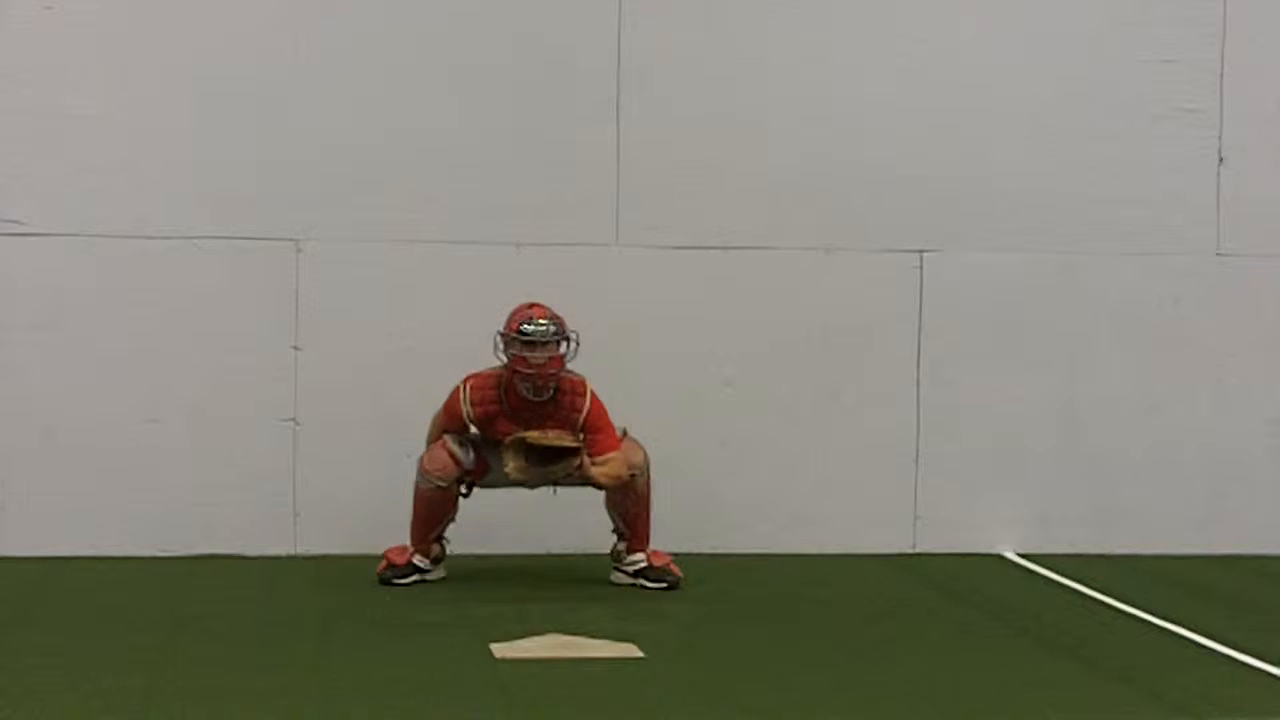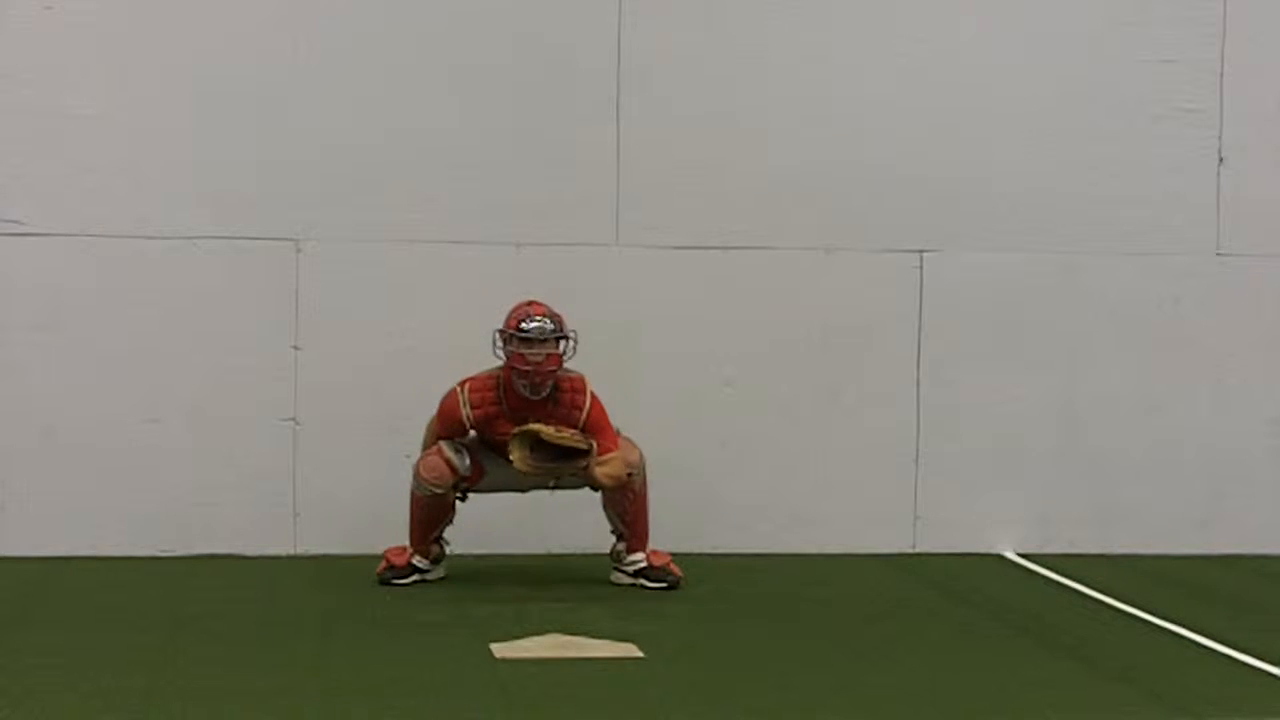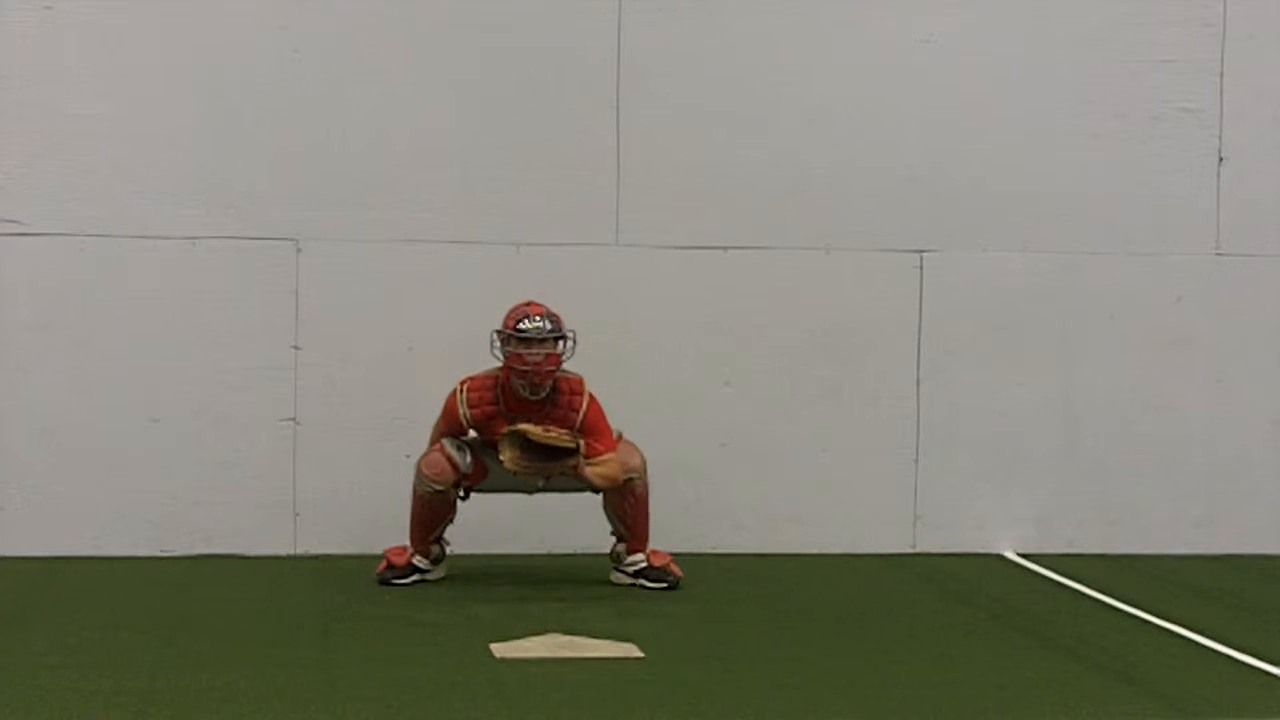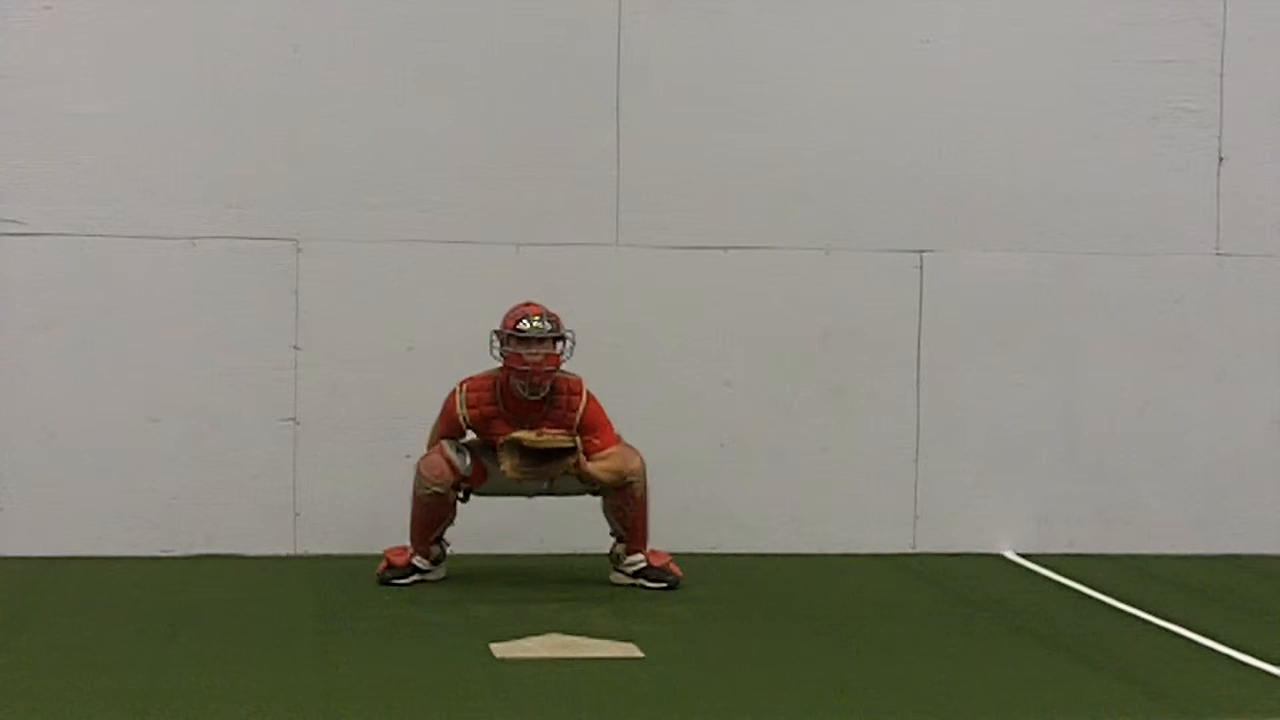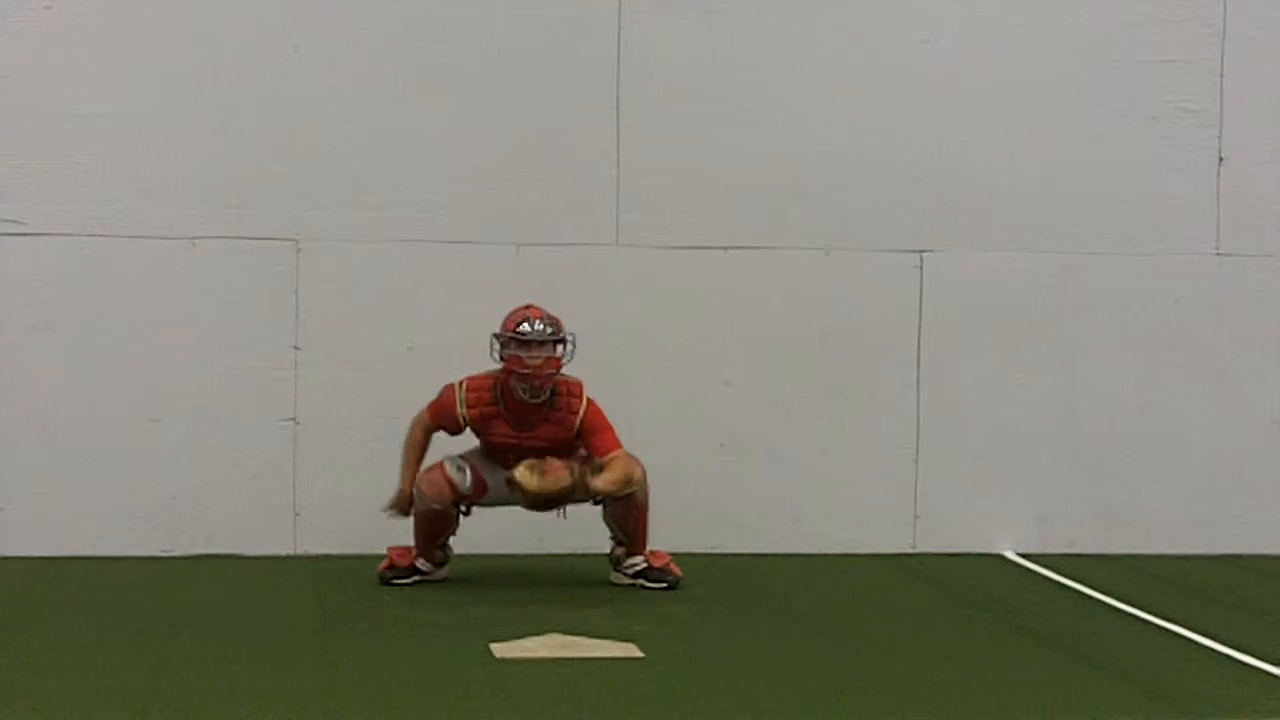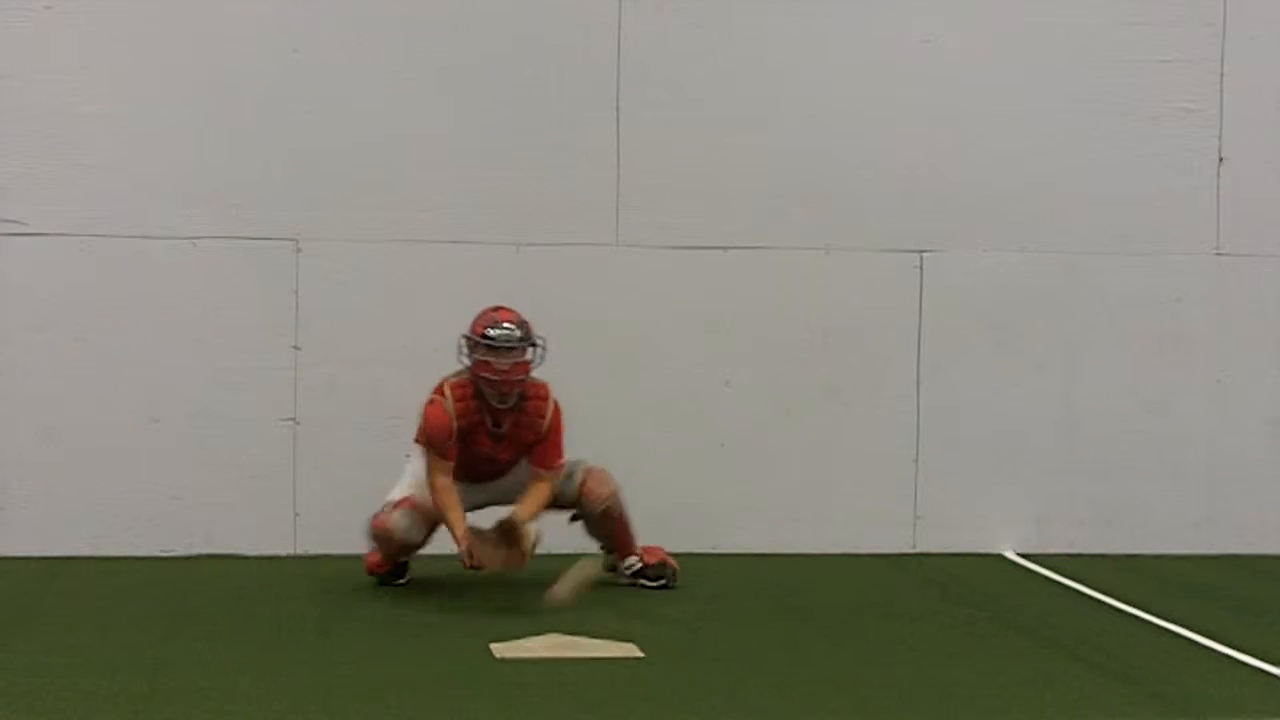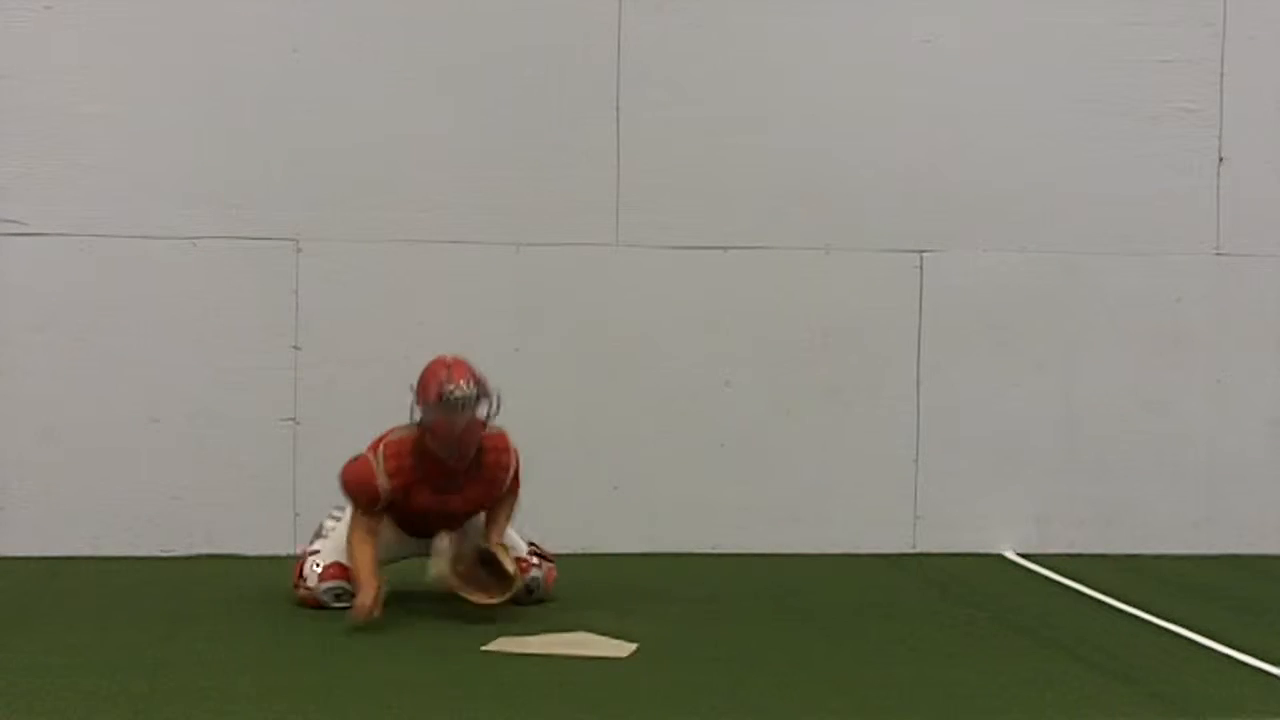
dt=0.3s
person 1, frame 1
left shoulder: (580, 398)
right shoulder: (477, 393)
left elbow: (618, 471)
right elbow: (440, 428)
left wrist: (589, 473)
right wrist: (432, 475)
right hip: (498, 458)
left knee: (632, 458)
right knee: (438, 462)
left ankle: (632, 558)
right ankle: (424, 555)
person 1, frame 2
left shoulder: (578, 396)
right shoulder: (474, 395)
left elbow: (617, 471)
right elbow: (436, 432)
left wrist: (593, 474)
right wrist: (429, 481)
right hip: (494, 462)
left knee: (627, 456)
right knee: (432, 468)
left ankle: (632, 558)
right ankle: (423, 555)
person 1, frame 3
left shoulder: (577, 398)
right shoulder: (473, 395)
left elbow: (613, 473)
right elbow: (441, 438)
left wrist: (584, 473)
right wrist: (439, 478)
right hip: (496, 463)
left knee: (628, 461)
right knee: (434, 464)
left ankle: (632, 559)
right ankle: (424, 555)
person 1, frame 4
left shoulder: (576, 398)
right shoulder: (472, 395)
left elbow: (617, 467)
right elbow: (440, 441)
left wrist: (585, 469)
right wrist: (433, 489)
right hip: (497, 466)
left knee: (629, 463)
right knee: (433, 467)
left ankle: (632, 559)
right ankle: (424, 556)
person 1, frame 5
left shoulder: (575, 402)
right shoulder: (471, 395)
left elbow: (618, 465)
right elbow: (422, 424)
left wrist: (593, 485)
right wrist: (407, 485)
right hip: (496, 471)
left knee: (631, 473)
right knee: (433, 487)
left ankle: (631, 560)
right ankle: (429, 560)
person 1, frame 6
left shoulder: (542, 404)
right shoulder: (449, 400)
left elbow: (544, 482)
right elbow: (440, 480)
left wrist: (517, 520)
right wrist: (460, 535)
left hip: (513, 472)
right hip: (453, 474)
left knee: (598, 490)
right knee: (391, 528)
left ankle: (627, 560)
right ankle: (394, 560)
person 1, frame 7
left shoulder: (500, 452)
right shoulder: (389, 456)
left elbow: (506, 496)
right elbow: (363, 531)
left wrist: (493, 538)
right wrist: (367, 590)
left hip: (463, 526)
right hip: (392, 525)
left knee: (537, 583)
right knee: (321, 591)
right ankle: (332, 531)
